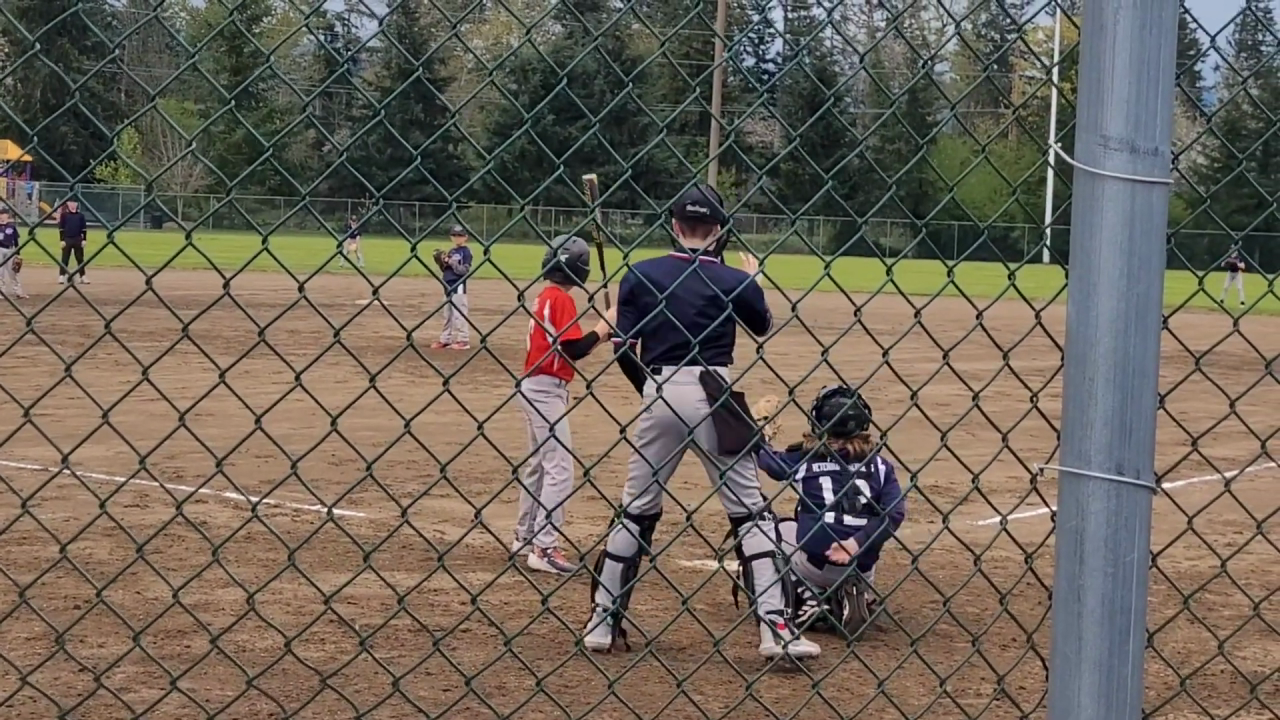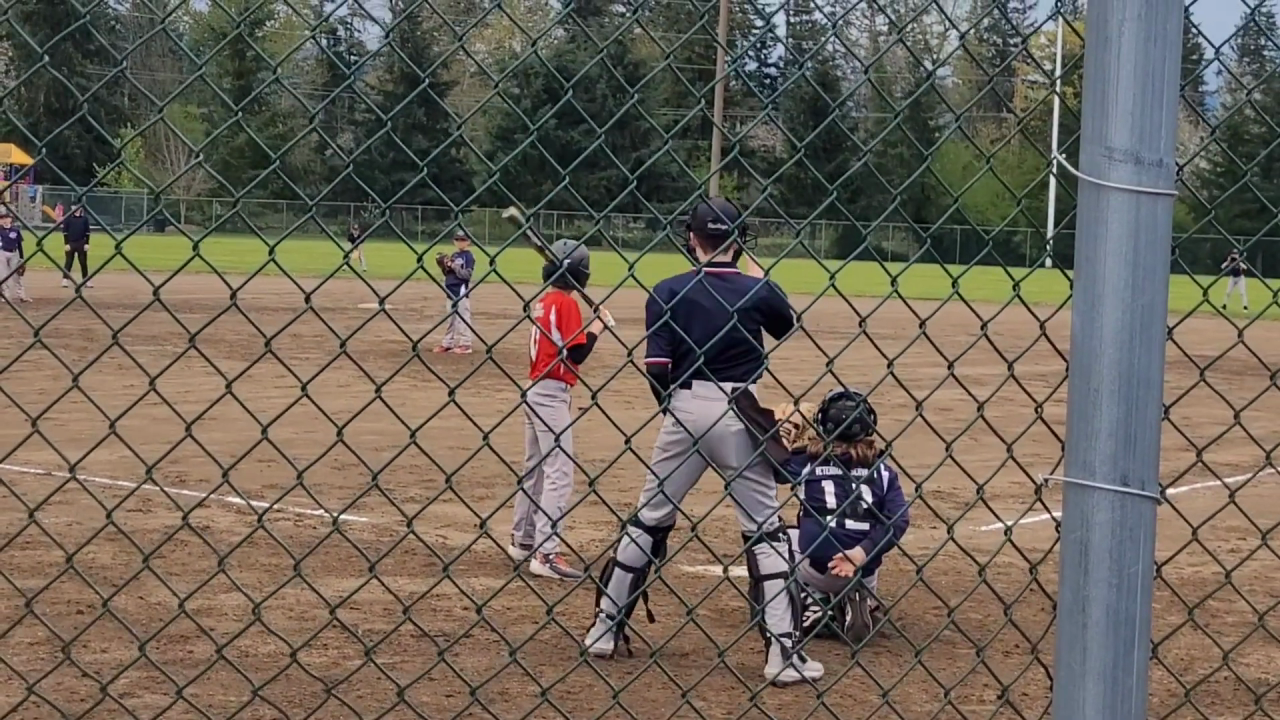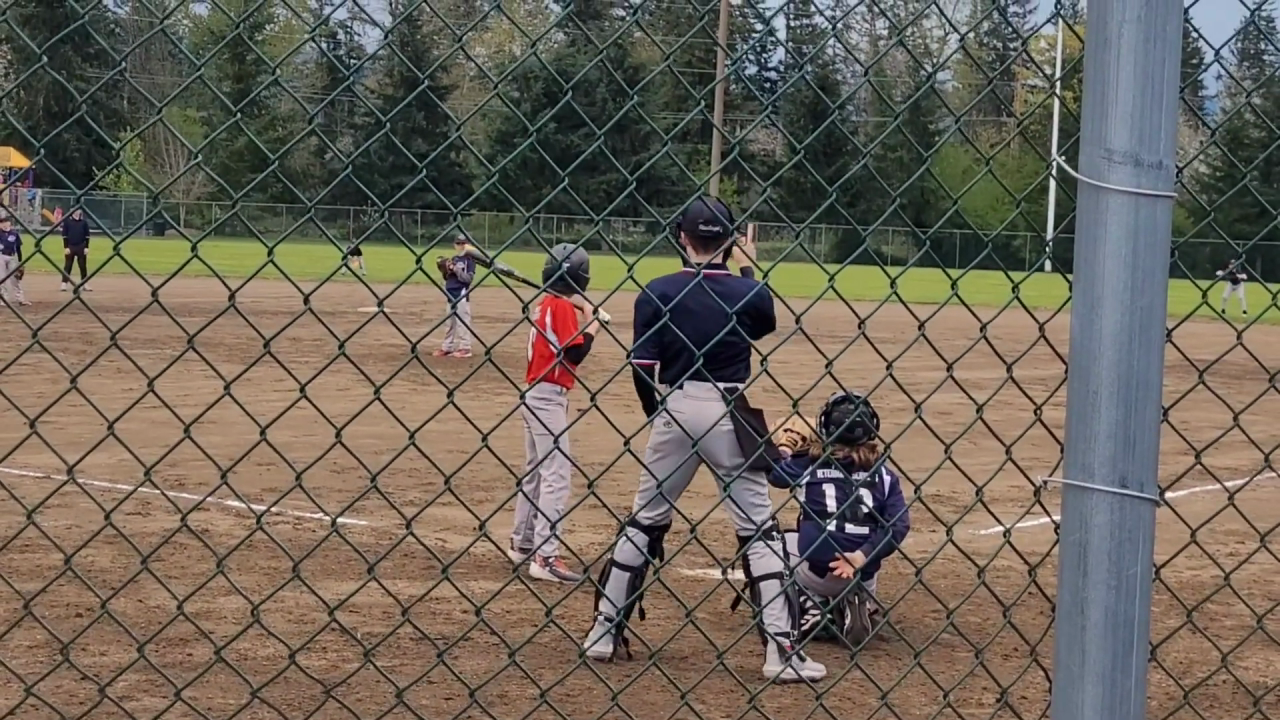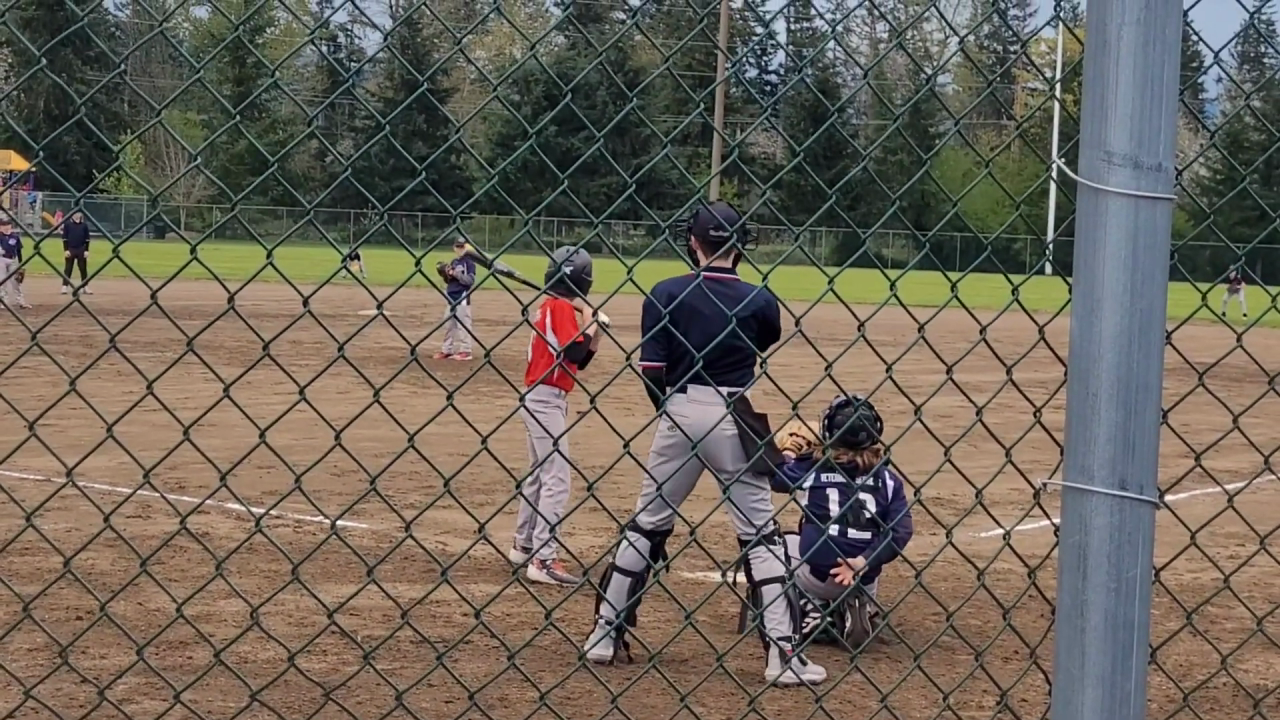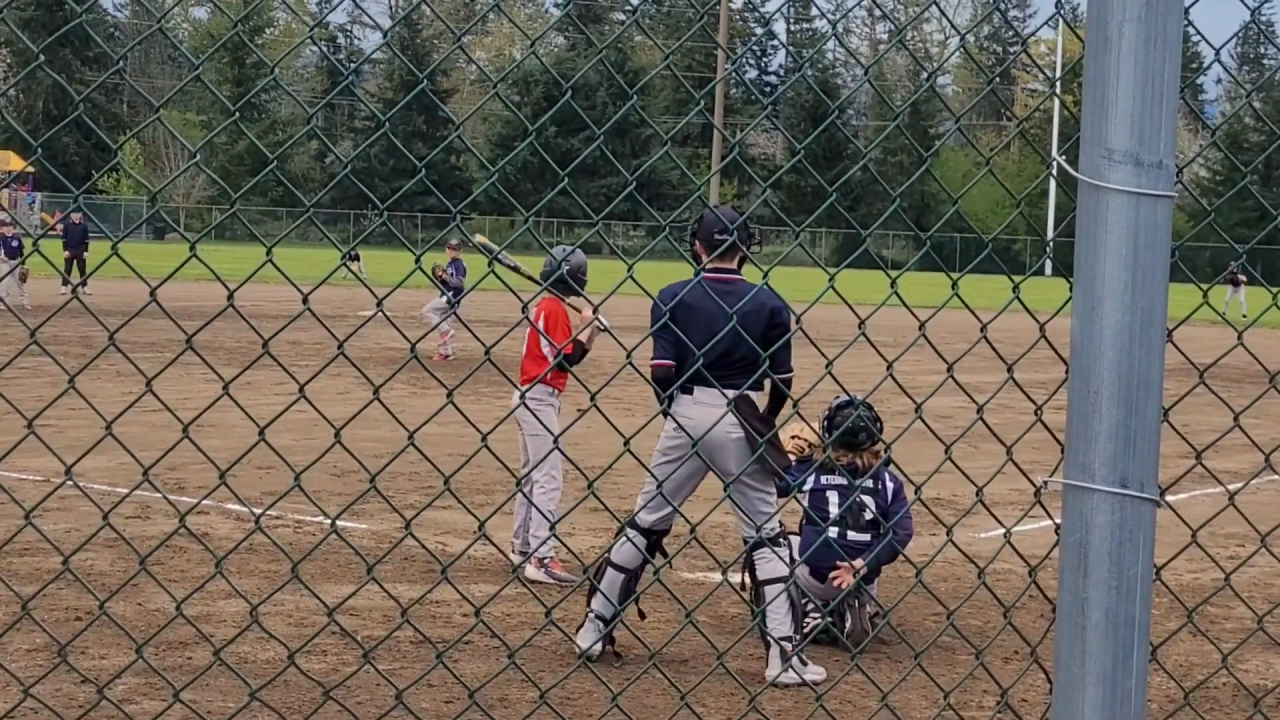
dt=0.4s
person 1, frame 1
left shoulder: (642, 275)
right shoulder: (735, 281)
left elbow: (623, 348)
right elbow: (763, 328)
left hip: (662, 397)
right hip: (713, 399)
left knee: (635, 510)
right knee: (749, 513)
left ankle: (603, 623)
right ankle: (776, 629)
person 1, frame 2
left shoulder: (667, 291)
right shoulder: (758, 291)
left elbow: (655, 368)
right elbow: (785, 328)
left wrist: (674, 412)
left hip: (685, 409)
right hip: (737, 415)
left knee: (647, 522)
right knee: (765, 531)
left ankle: (606, 628)
right ankle: (783, 649)
person 1, frame 3
left shoulder: (657, 292)
right shoulder: (751, 292)
left elbow: (643, 370)
right elbow: (766, 327)
left wrist: (657, 418)
right wrist: (747, 273)
left hip: (675, 410)
right hip: (729, 416)
left knee: (643, 523)
right knee: (760, 532)
left ankle: (604, 631)
right ankle: (781, 650)
person 1, frame 4
left shoulder: (665, 294)
right shoulder: (760, 300)
left elbow: (652, 371)
left wrist: (671, 413)
left hip: (680, 414)
right hip: (733, 420)
left knee: (645, 526)
right knee: (761, 535)
left ankle: (605, 635)
right ankle: (783, 654)
person 1, frame 5
left shoulder: (671, 297)
right shoulder: (768, 304)
left elbow: (660, 373)
right elbow: (780, 382)
left wrist: (677, 418)
right wrist: (764, 427)
left hip: (685, 415)
right hip: (739, 422)
left knee: (643, 525)
right knee: (766, 536)
left ankle: (593, 630)
right ankle: (784, 653)
person 2, frame 1
left shoulder: (543, 297)
right shoulder: (562, 299)
right elbow: (575, 349)
left wrist: (600, 334)
right wrist: (604, 325)
left hip: (534, 386)
right hip: (547, 389)
left knee: (539, 465)
right knee: (560, 469)
left ankle: (526, 536)
right ankle: (543, 549)
person 2, frame 2
left shoulder: (543, 302)
right shoulder: (566, 302)
right elbow: (578, 354)
left wrist: (594, 324)
right wrist: (597, 323)
left hip: (537, 392)
right hip: (552, 395)
left knee: (535, 470)
right knee: (559, 474)
left ankle: (523, 541)
right ankle: (546, 554)
person 2, frame 3
left shoulder: (546, 305)
right shoulder: (562, 307)
right elbow: (575, 355)
left wrist: (591, 324)
right wrist: (592, 323)
left hip: (539, 396)
right hip: (548, 398)
left knee: (536, 473)
right knee: (556, 478)
left ankle: (522, 544)
right ankle: (545, 558)
person 2, frame 4
left shoulder: (549, 308)
right shoulder: (561, 308)
left elbow: (580, 361)
right elbow: (576, 354)
left wrist: (595, 329)
right wrist: (589, 323)
left hip: (540, 398)
right hip: (547, 400)
left knee: (539, 476)
right knee: (557, 481)
left ankle: (524, 546)
right ankle: (543, 560)
person 2, frame 5
left shoulder: (543, 307)
right shoulder: (555, 309)
left elbow: (563, 358)
right elbow: (565, 361)
left wrist: (590, 333)
right wrist: (587, 327)
left hip: (531, 397)
right hip: (540, 398)
left knee: (531, 476)
right knee: (549, 479)
left ankle: (522, 548)
right ankle: (540, 559)
person 3, frame 1
left shoulder: (804, 458)
right shoulder: (878, 464)
left elbow: (769, 461)
right elbow: (894, 512)
left wrist: (761, 439)
right wrist: (856, 544)
left hip: (814, 562)
right hip: (859, 567)
left knee: (779, 530)
left ankle: (809, 599)
right ankle: (855, 596)
person 3, frame 2
left shoulder: (807, 461)
right shoulder: (882, 470)
right elbow: (897, 521)
right wrist: (861, 553)
left hip: (817, 567)
right hip: (864, 572)
left ankle: (813, 604)
right ankle: (859, 604)
person 3, frame 3
left shoulder: (809, 463)
right shoulder: (883, 474)
left elbow: (773, 471)
right elbow: (898, 525)
right wrist: (861, 558)
left hip: (816, 570)
right hip: (863, 575)
right knee: (862, 587)
left ankle: (812, 608)
right ankle: (858, 606)
person 3, frame 4
left shoulder: (812, 466)
right shoulder: (886, 478)
left elbow: (774, 476)
right elbow: (901, 531)
left wrist: (789, 452)
right wrist: (862, 563)
left hip: (816, 574)
right hip: (863, 578)
left ankle: (812, 611)
right ankle: (858, 610)
person 3, frame 5
left shoulder: (813, 467)
right shoulder: (887, 479)
left elbow: (775, 482)
right elbow: (901, 532)
left wrist: (791, 455)
right wrist: (861, 566)
left hip: (817, 575)
right hip: (863, 577)
left ankle: (812, 612)
right ankle: (857, 609)
